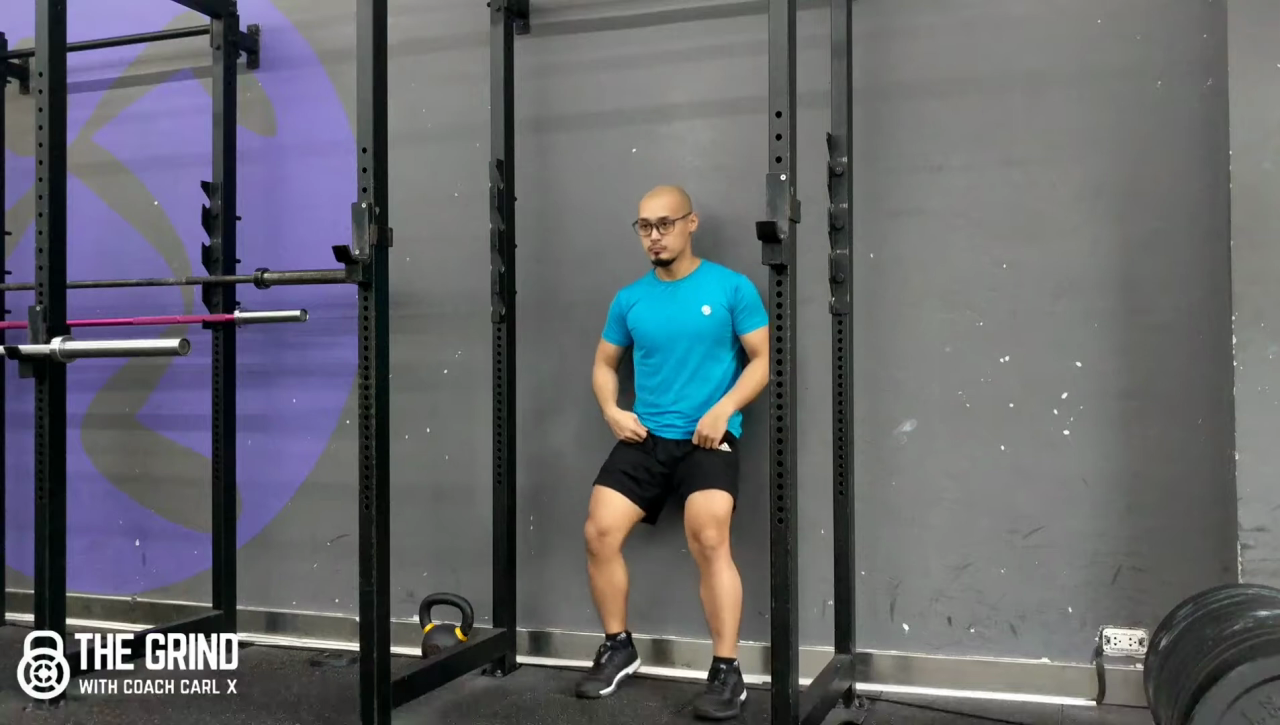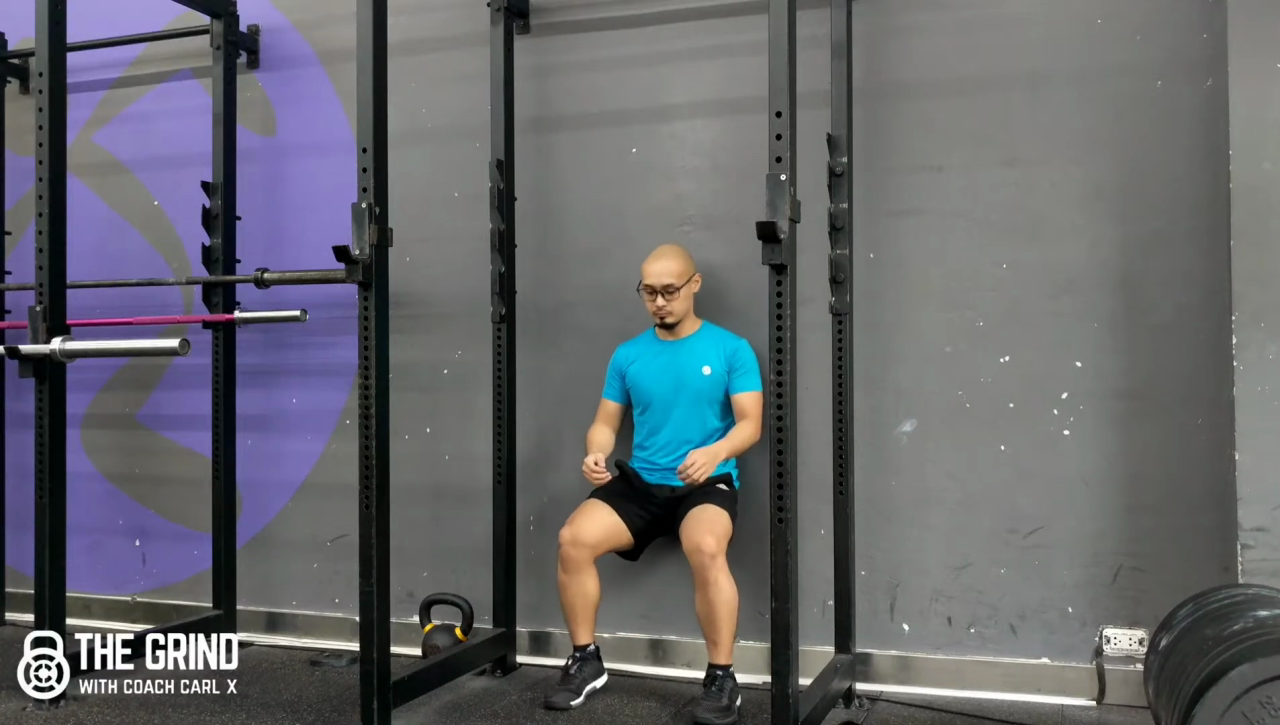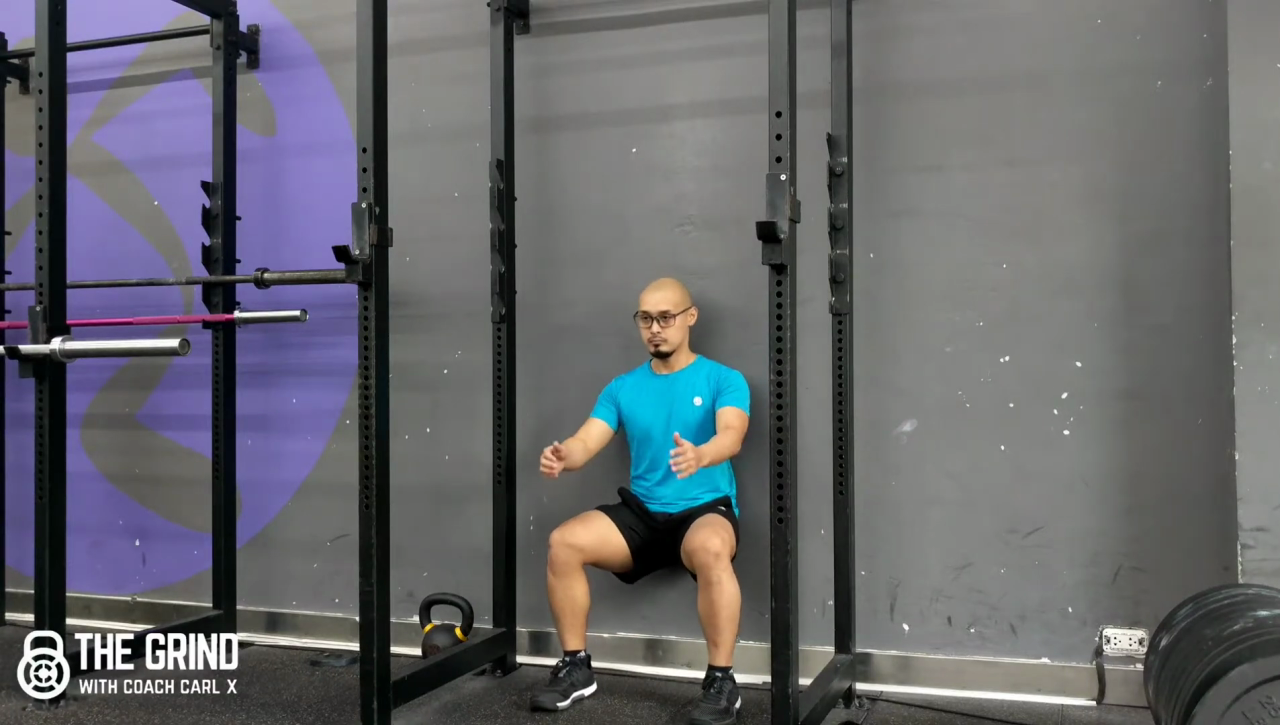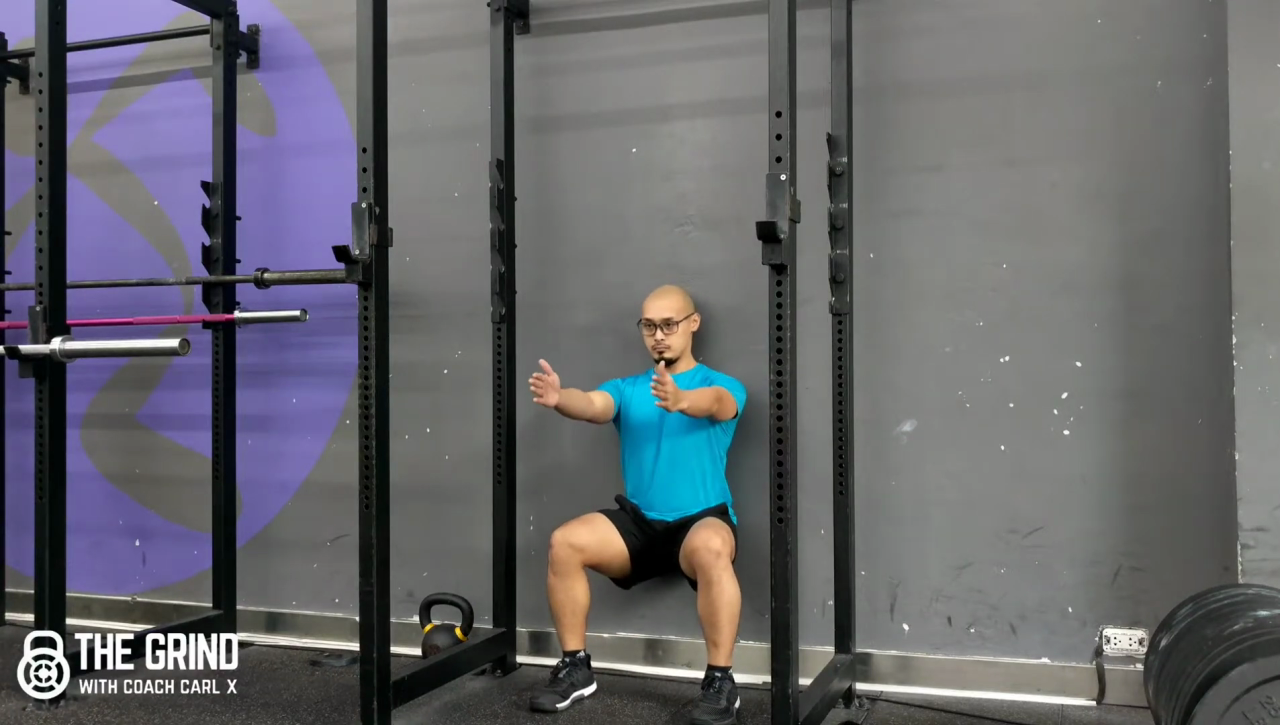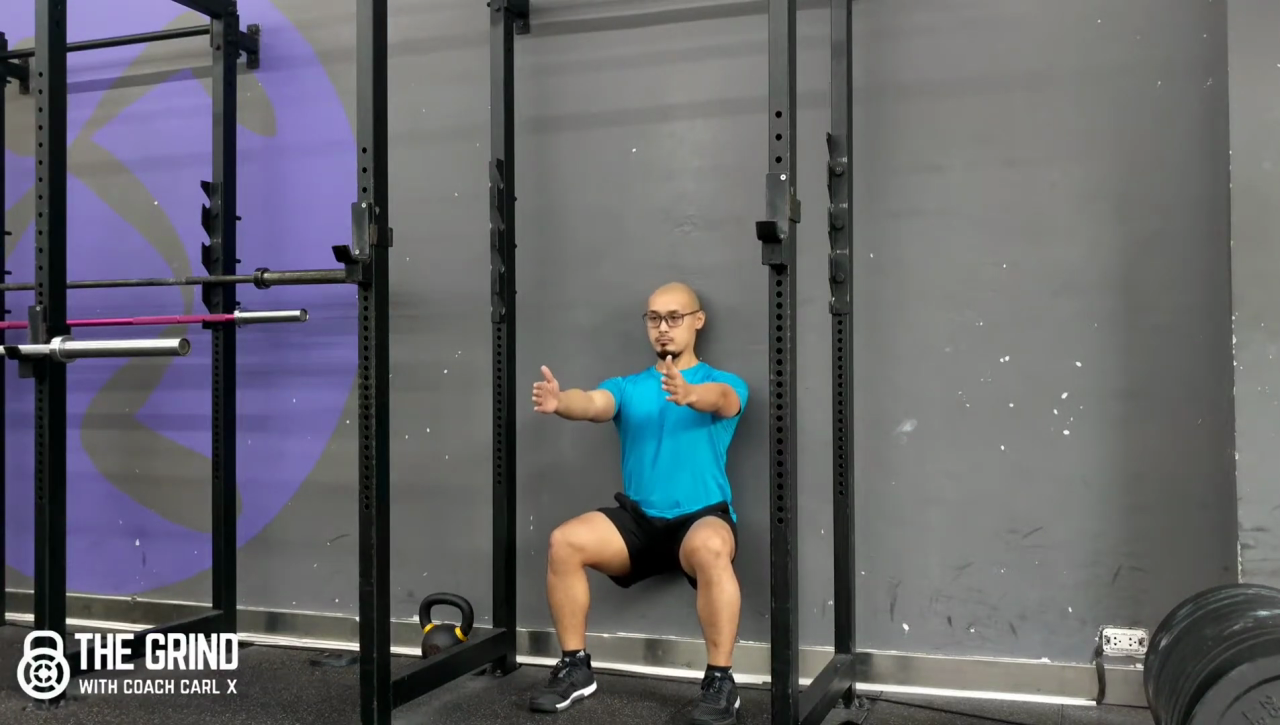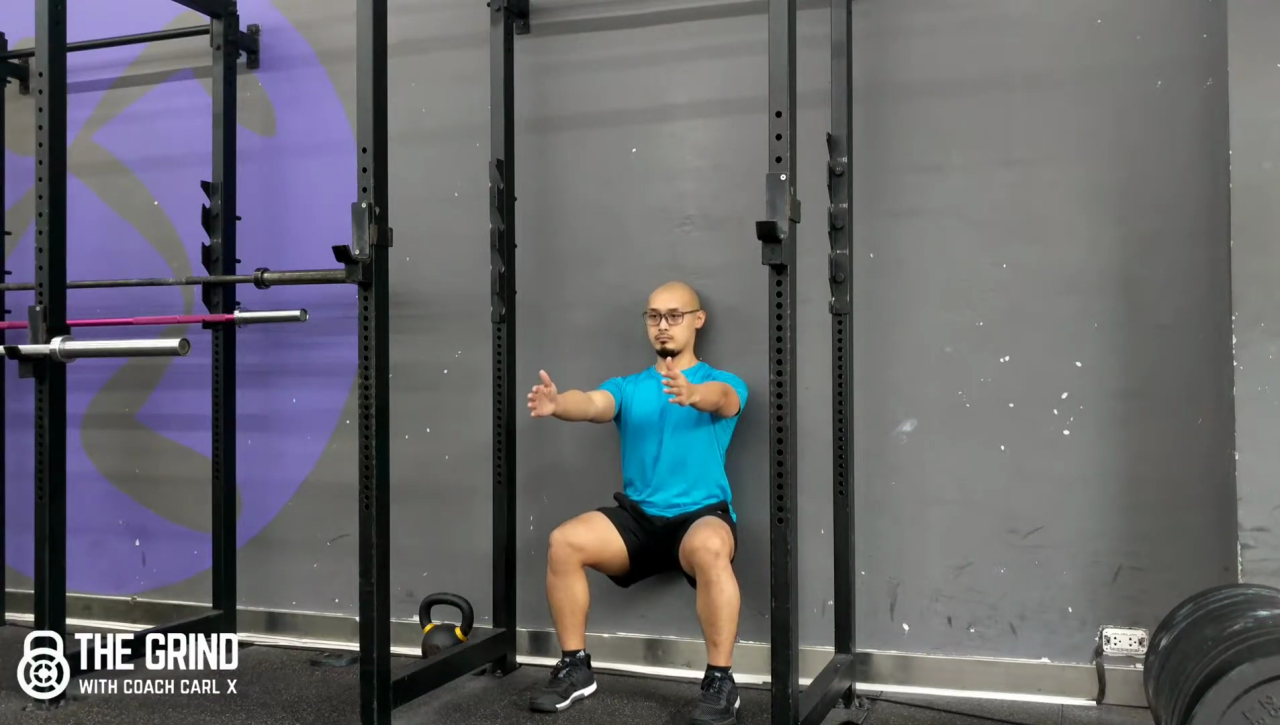
dt=0.7s
person 1, frame 1
left shoulder: (732, 288)
right shoulder: (629, 298)
left elbow: (762, 359)
right elbow: (604, 363)
left wrist: (724, 409)
right wrist: (611, 410)
left hip: (707, 437)
right hip: (644, 438)
left knee: (709, 541)
right knee: (599, 533)
left ankle: (726, 671)
right ankle: (618, 647)
person 1, frame 2
left shoulder: (730, 349)
right shoulder: (628, 355)
left elbow: (750, 422)
right elbow: (604, 423)
left wrist: (716, 451)
right wrist: (596, 454)
left hip: (705, 485)
right hip: (640, 482)
left knee: (705, 548)
right knee: (573, 538)
left ankle: (721, 678)
right ankle: (585, 661)
person 1, frame 3
left shoulder: (723, 380)
right shoulder: (623, 388)
left elbow: (731, 435)
right elbow: (587, 441)
left wrist: (700, 456)
right wrist: (563, 456)
left hip: (704, 510)
right hip: (641, 512)
left knee: (709, 549)
right knee: (563, 542)
left ankle: (721, 681)
right ankle: (575, 667)
person 1, frame 4
left shoulder: (724, 387)
right shoulder: (625, 389)
left elbow: (711, 403)
right elbow: (593, 405)
left wrist: (679, 400)
right wrist: (559, 397)
left hip: (701, 520)
right hip: (639, 521)
left knee: (709, 549)
right knee: (564, 543)
left ankle: (721, 682)
right ankle: (575, 668)
person 1, frame 5
left shoulder: (725, 384)
right shoulder: (627, 387)
left elbow: (717, 397)
right elbow: (593, 403)
left wrist: (688, 393)
right wrist: (559, 401)
left hip: (700, 517)
right hip: (638, 518)
left knee: (709, 549)
right knee: (563, 542)
left ankle: (720, 681)
right ankle: (575, 667)
person 1, frame 6
left shoulder: (724, 384)
right shoulder: (627, 387)
left elbow: (718, 397)
right elbow: (592, 403)
left wrist: (691, 393)
right wrist: (557, 404)
left hip: (701, 515)
right hip: (637, 516)
left knee: (708, 549)
right knee: (563, 542)
left ankle: (720, 682)
right ankle: (575, 667)
